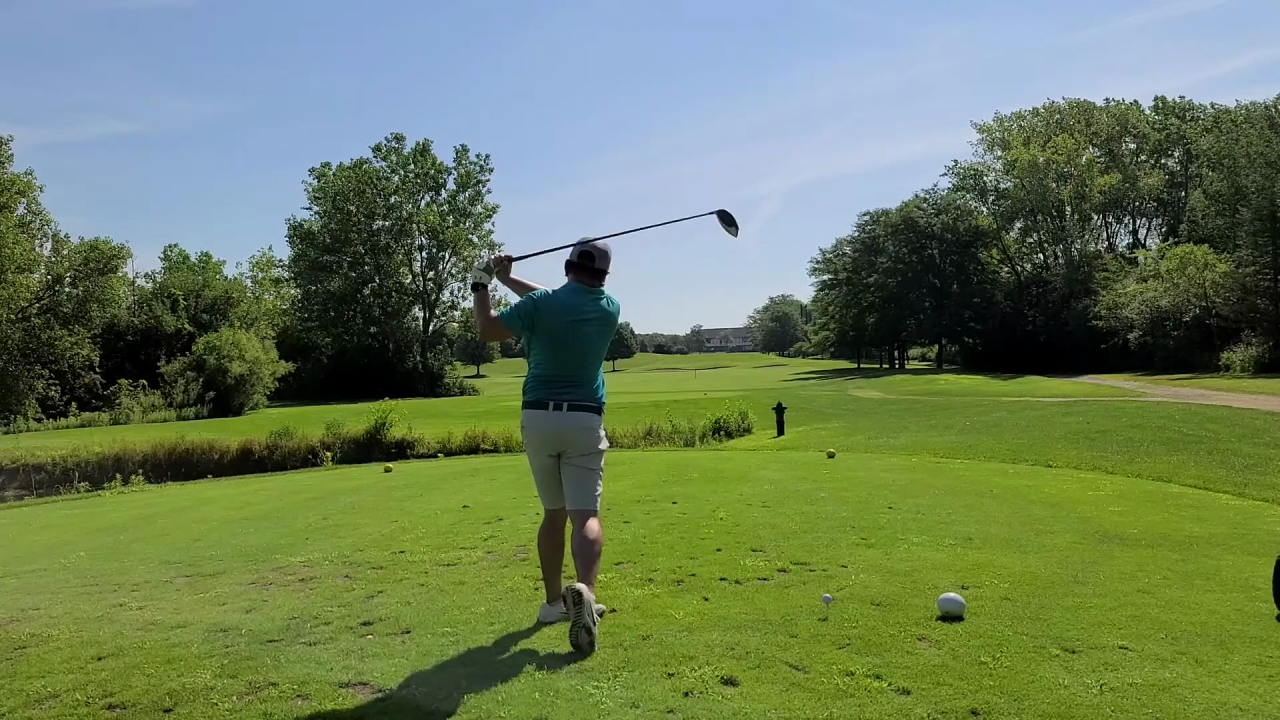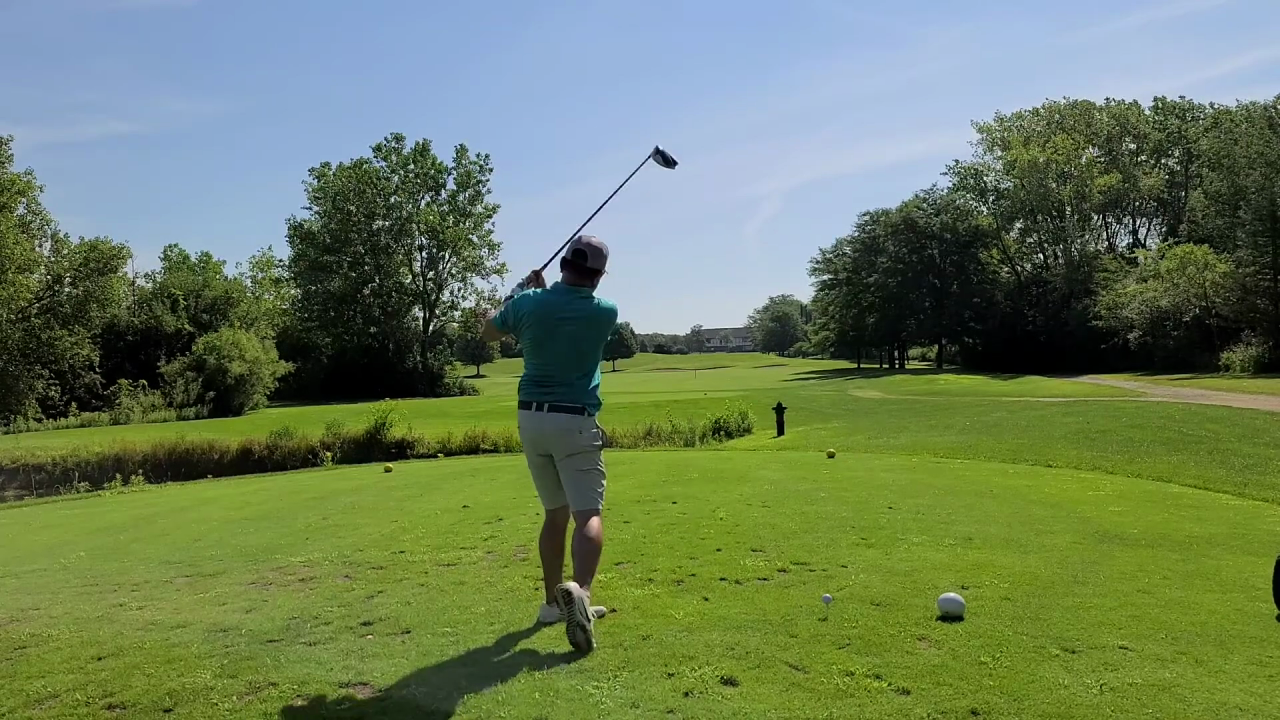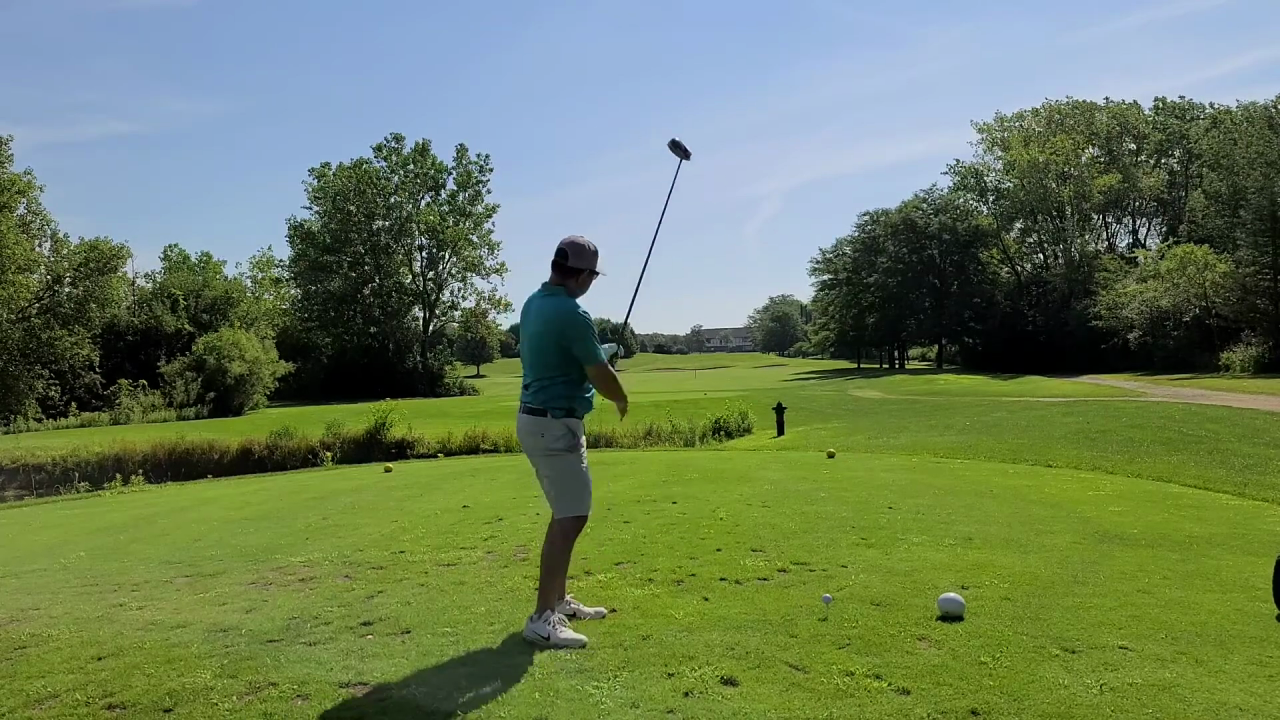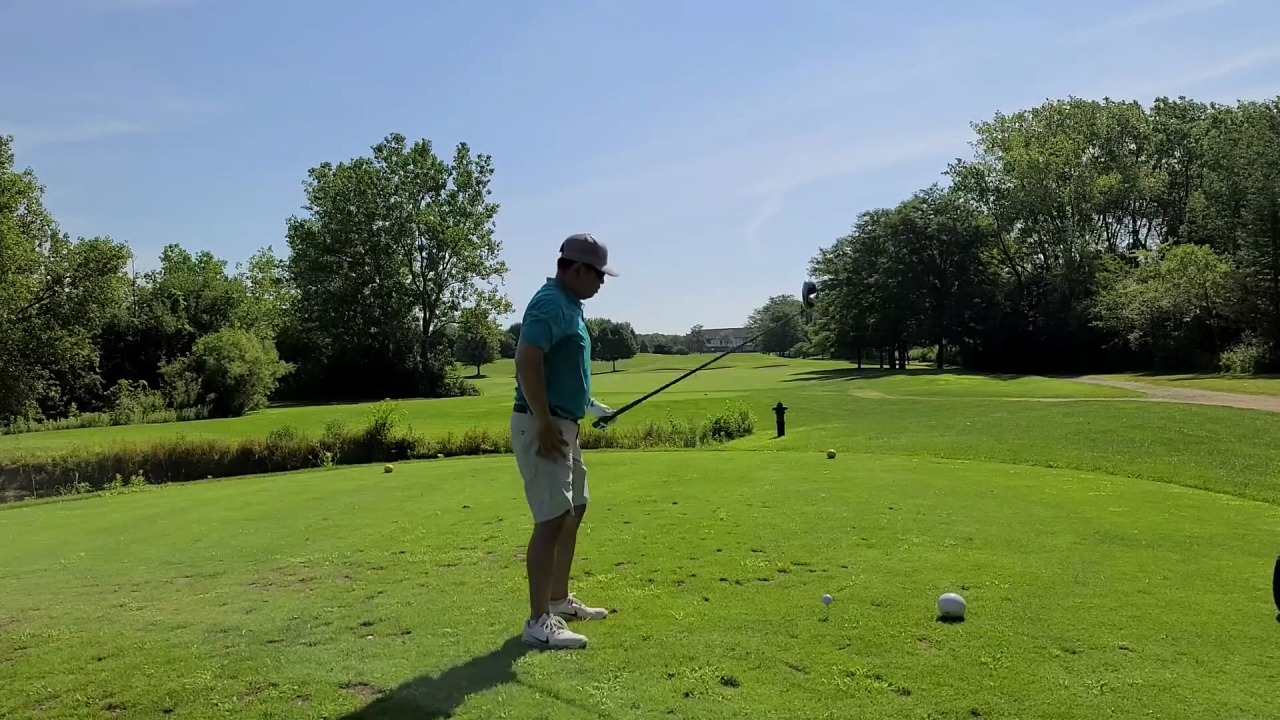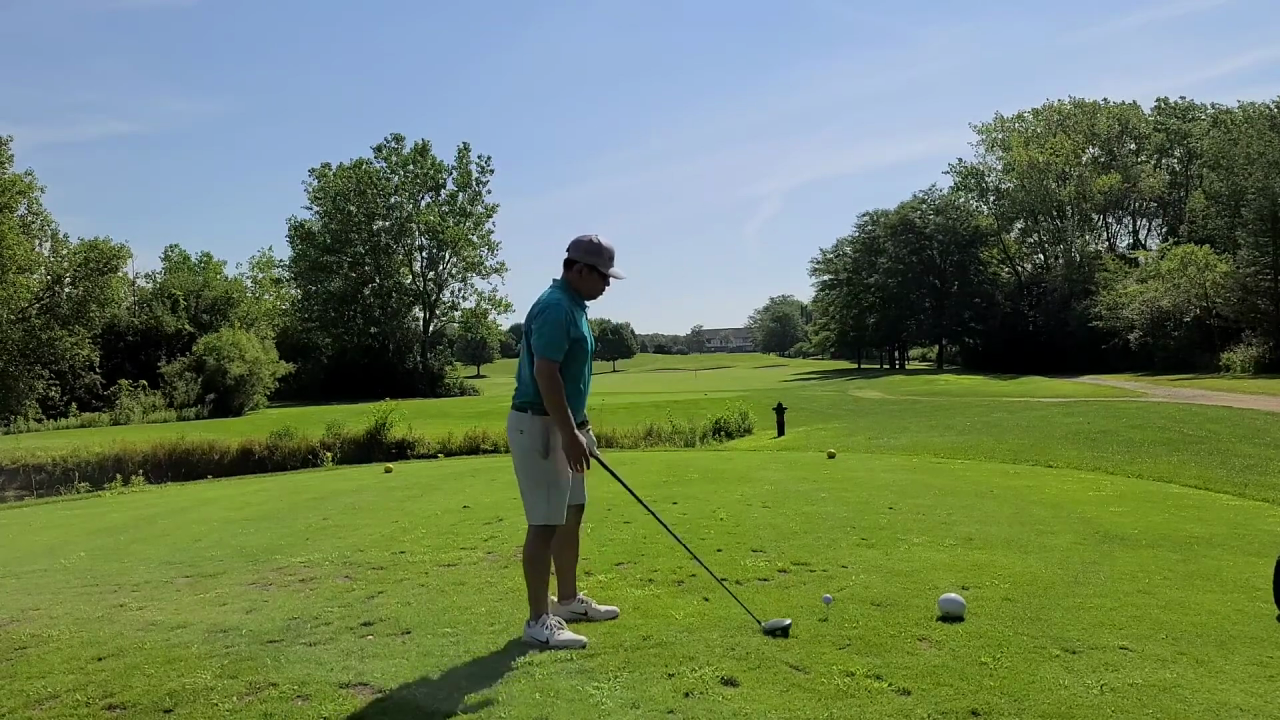
dt=0.3s
person 1, frame 1
left shoulder: (542, 304)
right shoulder: (610, 309)
left elbow: (486, 329)
left wrist: (481, 285)
right wrist: (508, 279)
left hip: (538, 418)
right hip: (583, 421)
left knee: (555, 511)
right knee: (585, 514)
left ankle: (554, 601)
right ankle: (584, 590)
person 1, frame 2
left shoulder: (528, 303)
right shoulder: (605, 312)
left elbow: (489, 332)
left hip: (532, 418)
right hip: (575, 423)
left knee: (556, 512)
right knee: (587, 513)
left ankle: (554, 601)
right ankle: (579, 591)
person 1, frame 3
left shoulder: (535, 303)
right shoulder: (573, 315)
right elbow: (600, 378)
left wrist: (594, 355)
right wrist: (621, 399)
left hip: (539, 420)
right hip: (556, 425)
left knee: (566, 513)
right knee: (571, 518)
left ankle: (558, 601)
right ankle: (542, 618)
person 1, frame 4
left shoulder: (566, 304)
right shoulder: (552, 303)
right elbow: (526, 359)
left wrist: (588, 405)
right wrist: (545, 421)
left hip: (561, 424)
right hip: (543, 427)
left knee: (573, 511)
right knee: (552, 520)
left ankle: (559, 600)
right ankle: (539, 622)
person 1, frame 5
left shoulder: (574, 307)
right shoulder: (555, 307)
right elbow: (545, 374)
left wrist: (581, 425)
right wrist: (571, 434)
left hip: (558, 426)
right hip: (538, 425)
left knee: (571, 515)
right knee: (544, 524)
left ankle: (569, 600)
right ankle: (539, 621)
